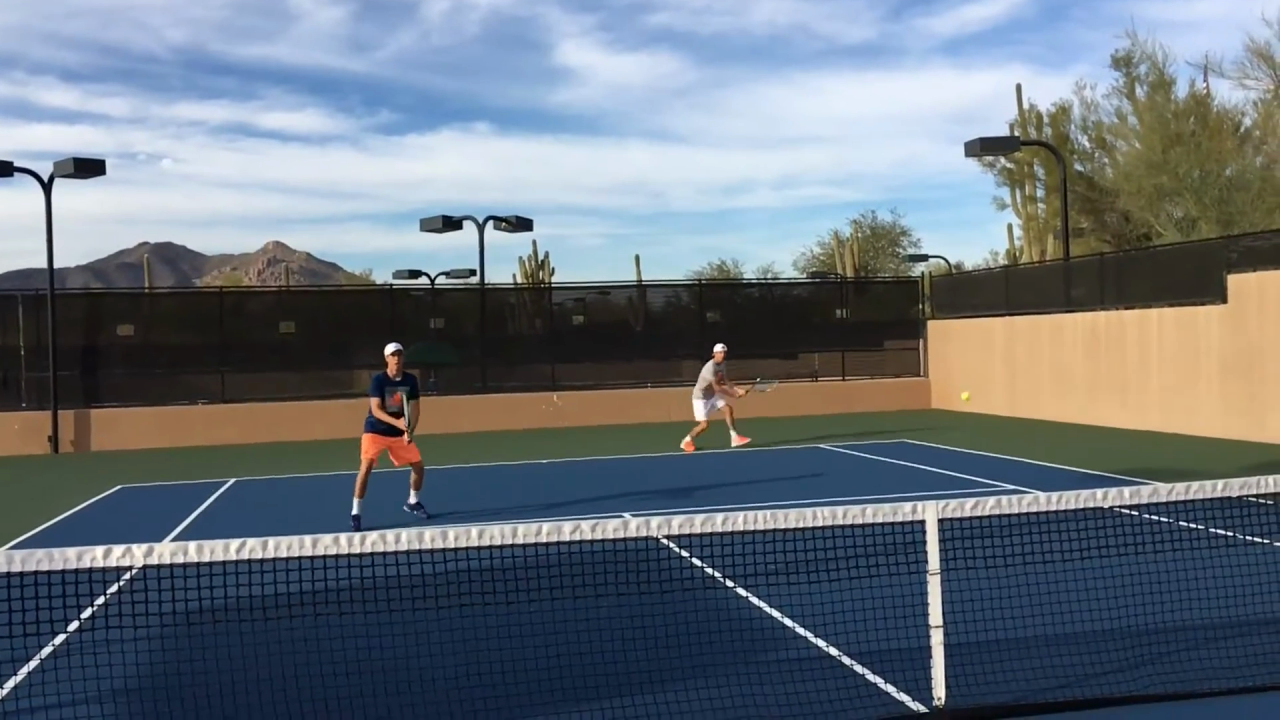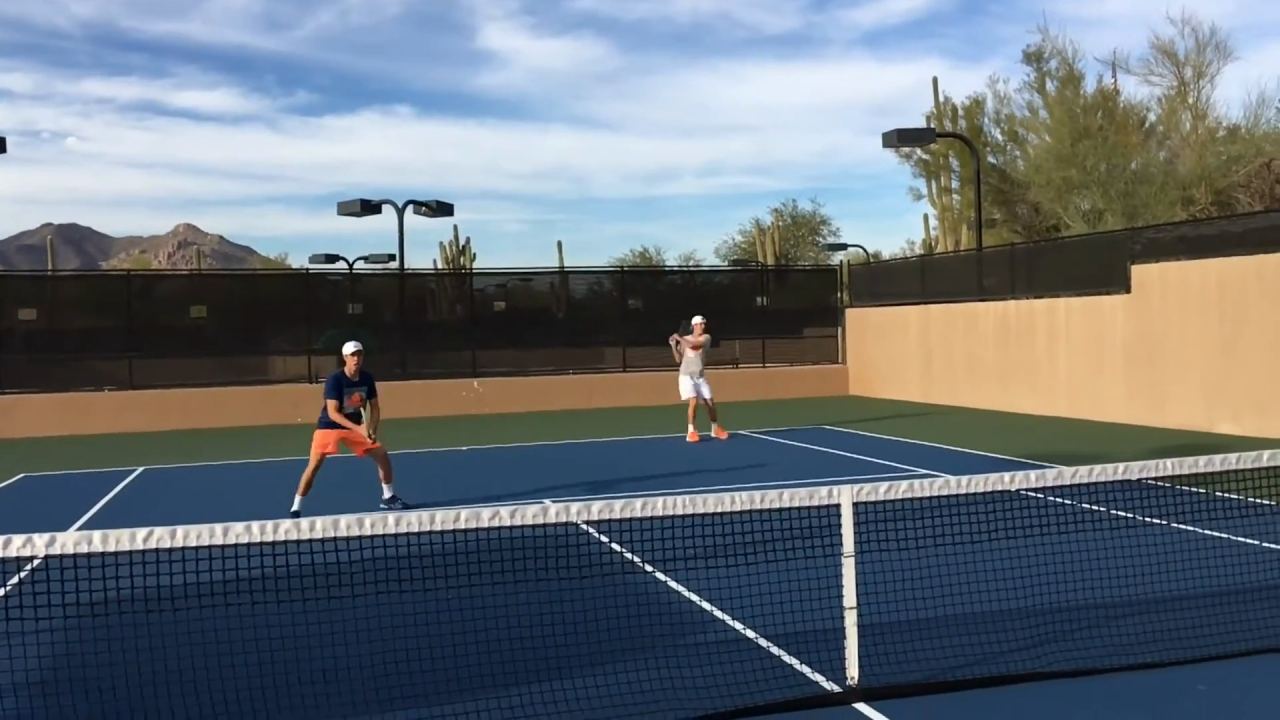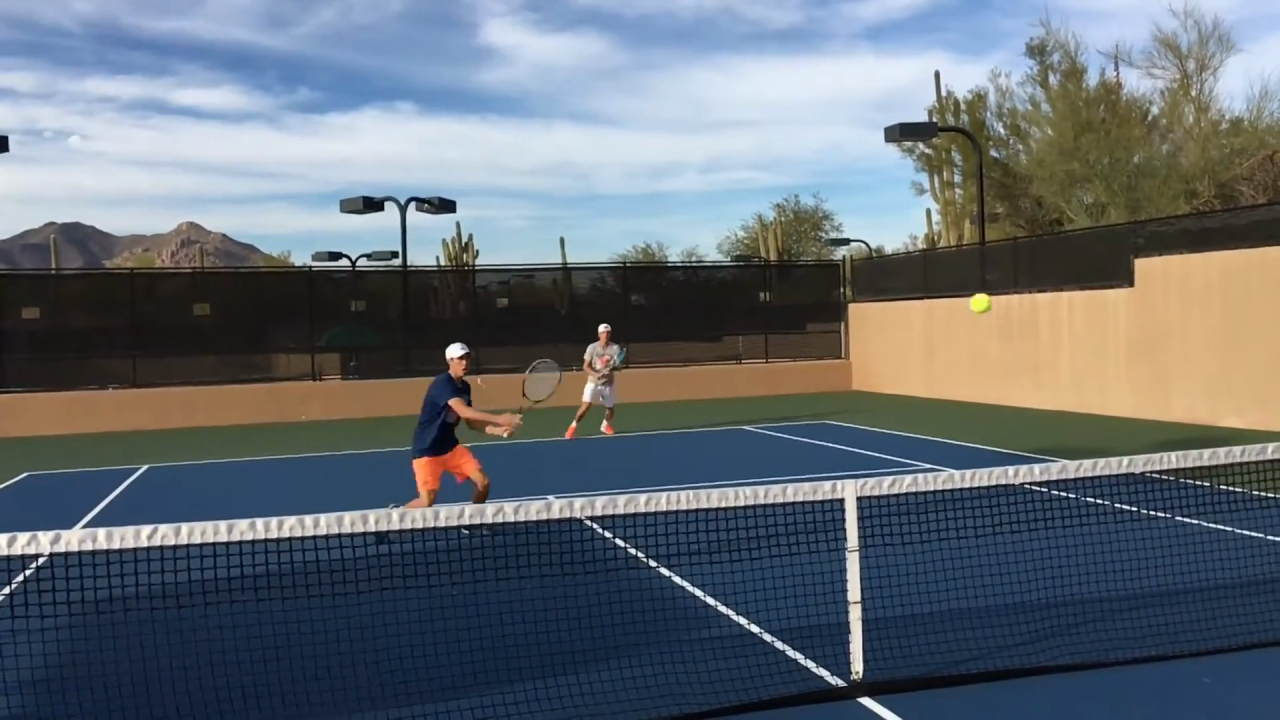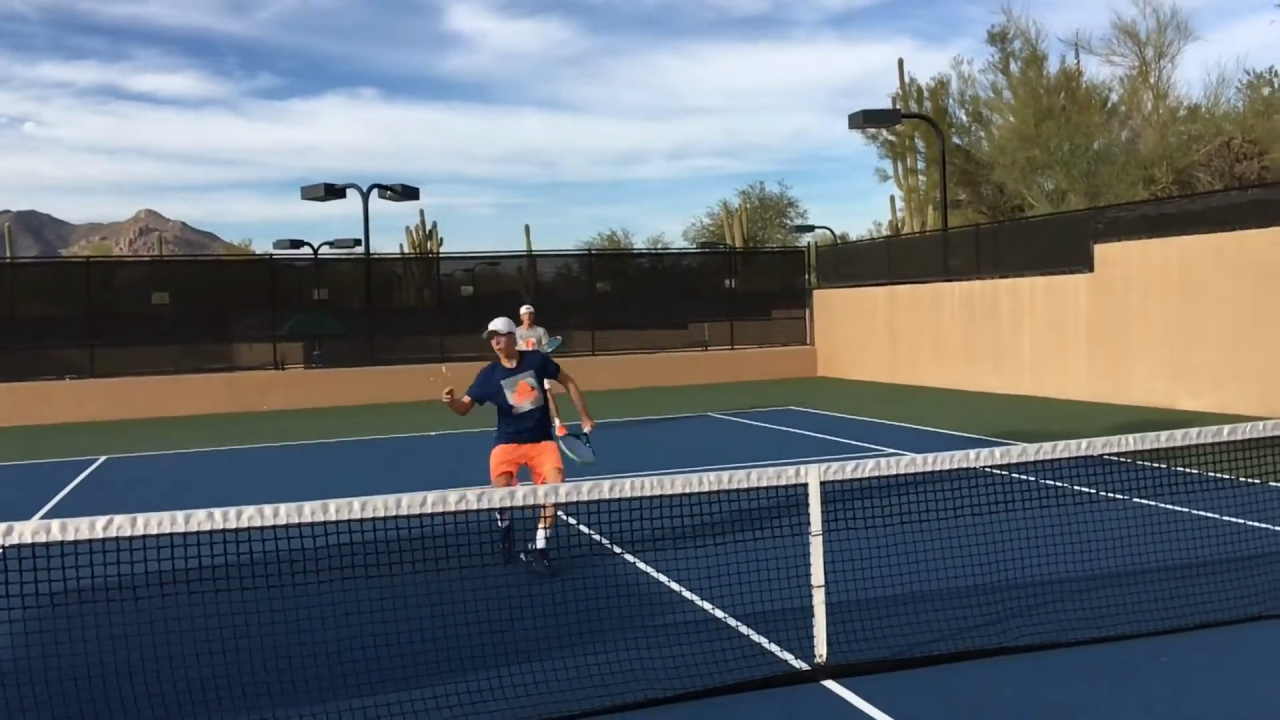
dt=1s
person 1, frame 1
left shoulder: (411, 380)
right shoulder: (378, 380)
left elbow: (414, 409)
right elbow: (375, 410)
left wrist: (409, 430)
right wrist: (397, 422)
left hip: (398, 433)
right hip: (375, 431)
left knee: (418, 465)
right knee: (366, 467)
left ankle: (412, 502)
right ankle: (356, 513)
person 1, frame 2
left shoulder: (367, 379)
right shoulder: (335, 380)
left elbow: (374, 408)
right elbow: (332, 413)
left wrist: (371, 430)
right wrist: (357, 428)
left hip: (356, 427)
right hip: (329, 427)
left knee: (382, 455)
right knee: (314, 464)
left ankle: (388, 497)
right ankle: (296, 508)
person 1, frame 3
left shoulder: (464, 386)
right shoulder: (442, 383)
left elbow: (473, 422)
right elbow: (464, 412)
left wrist: (499, 430)
right wrist: (498, 418)
left hip: (450, 447)
right hip: (426, 449)
left knee: (483, 484)
right knee: (426, 502)
person 1, frame 4
left shoulder: (537, 359)
right shoulder: (488, 374)
left elbow: (569, 382)
right elbow: (465, 407)
left wrist: (584, 415)
right wrist: (451, 401)
left hip: (542, 438)
right hip: (508, 439)
left knee: (555, 483)
right knee: (499, 486)
left ankle: (539, 548)
right ankle: (505, 525)
